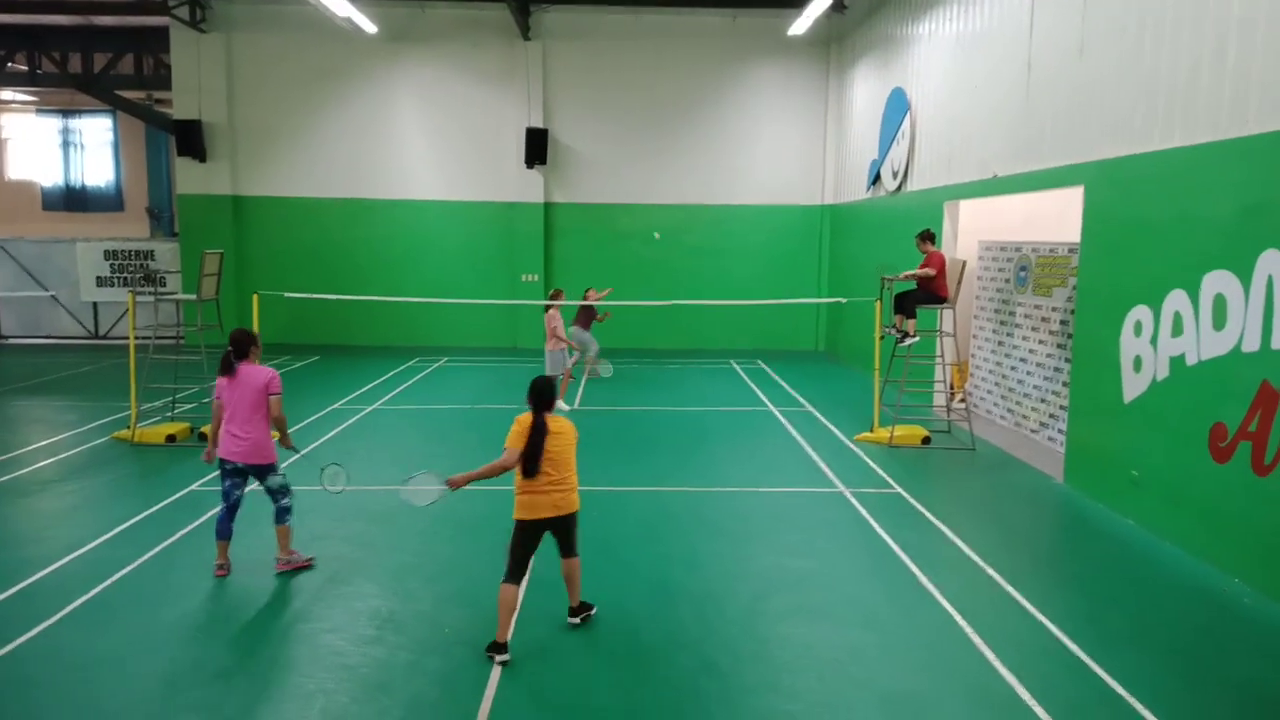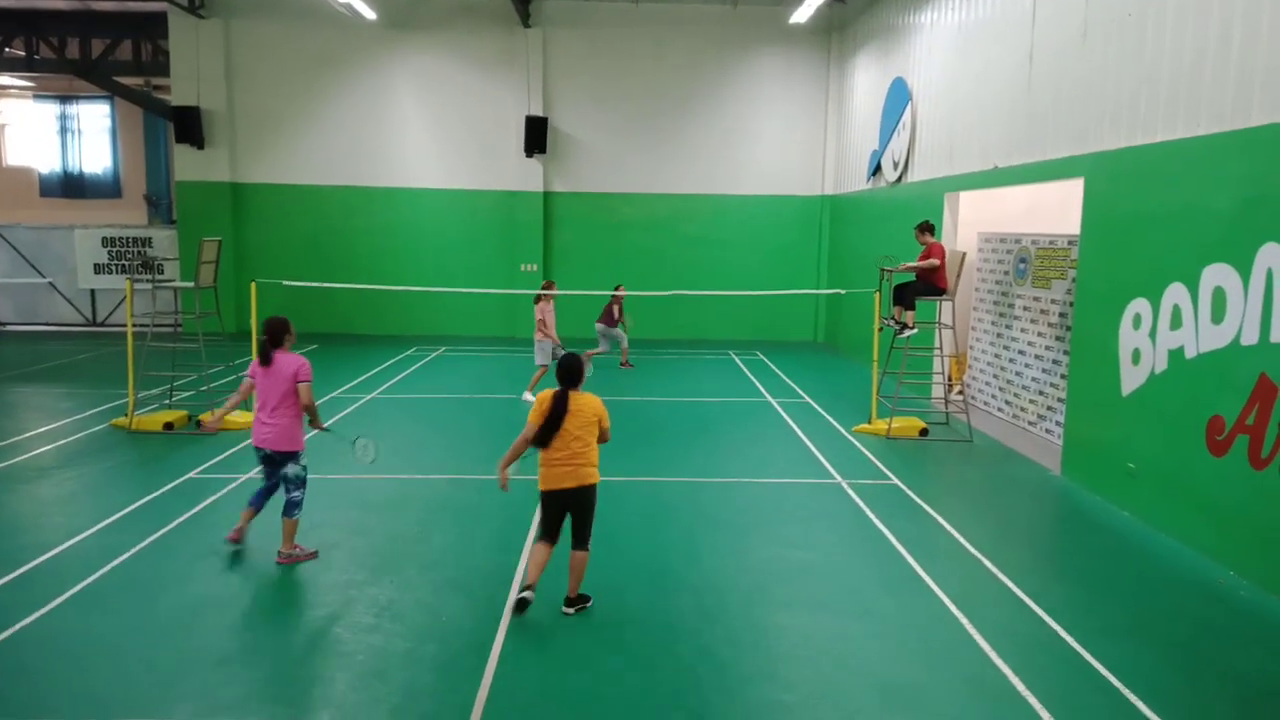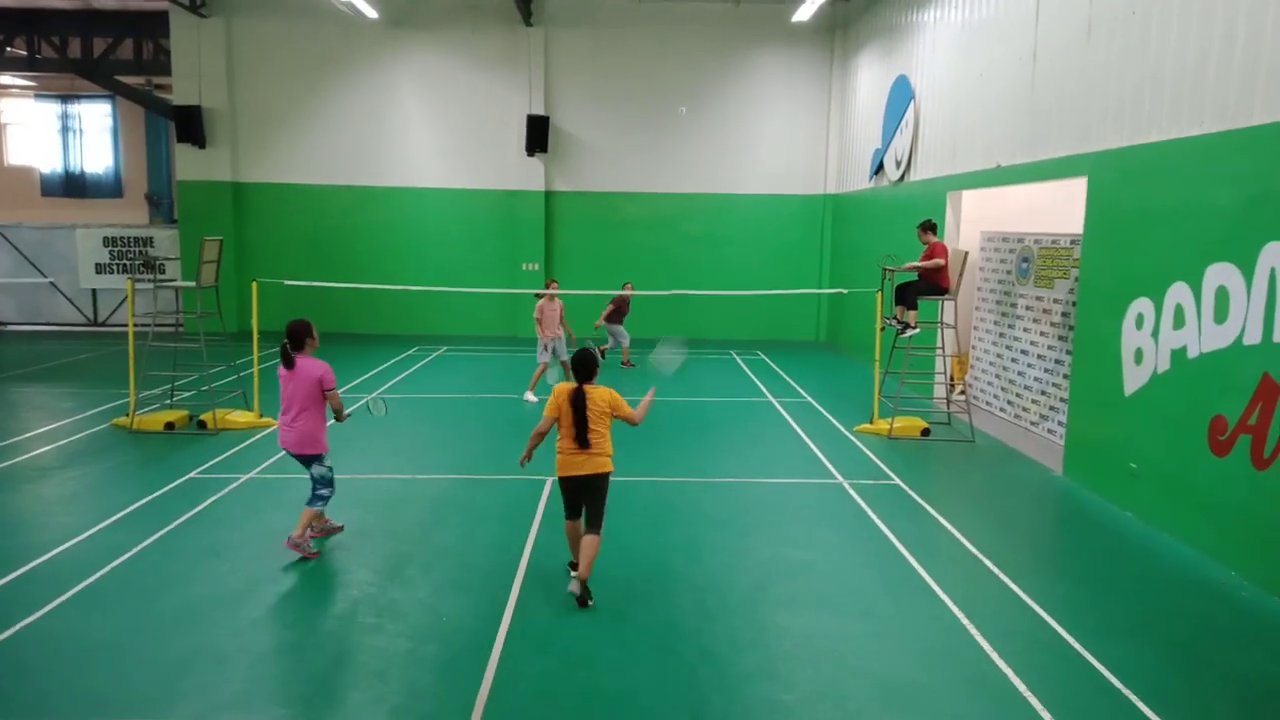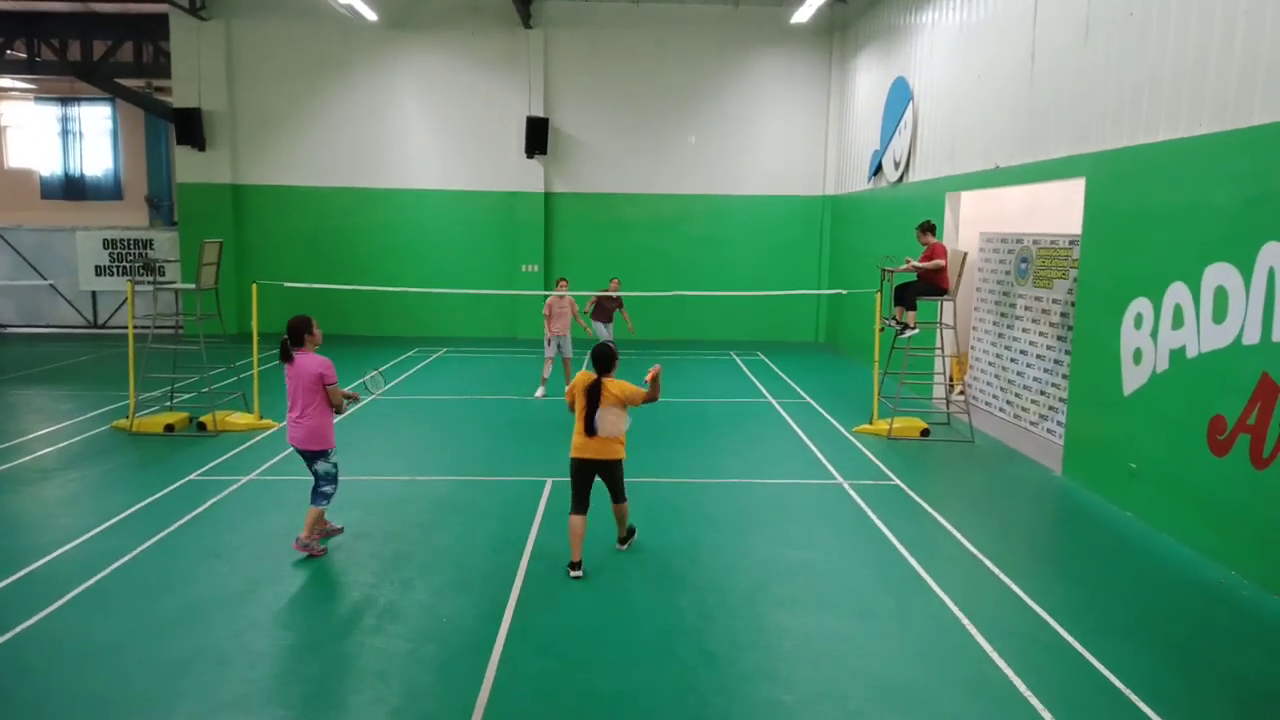
dt=0.3s
person 1, frame 1
left shoulder: (524, 423)
right shoulder: (568, 427)
left elbow: (507, 463)
left wrist: (465, 478)
left hip: (531, 510)
right hip: (566, 506)
left knee: (513, 575)
right knee: (569, 552)
left ankle: (501, 645)
right ankle: (576, 609)
person 1, frame 2
left shoulder: (545, 399)
right shoulder: (595, 404)
left elbow: (527, 438)
right elbow: (604, 438)
left wrist: (503, 466)
left hip: (550, 481)
right hip: (583, 480)
left knee: (546, 537)
right knee: (581, 541)
left ankle: (528, 587)
right ankle: (573, 599)
person 1, frame 3
left shoulder: (560, 392)
right shoulder: (607, 396)
left elbow: (541, 429)
right elbow: (635, 419)
left wrist: (527, 452)
right wrist: (648, 400)
left hip: (566, 469)
right hip: (597, 470)
left knee: (572, 515)
right knee: (593, 529)
left ankle: (575, 564)
right ankle: (581, 580)
person 1, frame 4
left shoulder: (580, 380)
right shoulder: (621, 388)
left elbow: (571, 406)
right elbow: (651, 397)
right wrist: (655, 378)
left hip: (580, 453)
right hip: (611, 455)
left knee: (578, 507)
right knee: (618, 496)
left ankle: (576, 563)
right ankle: (623, 535)
person 2, frame 1
left shoulder: (224, 378)
right shoulder: (269, 375)
left elbow: (216, 416)
right elbow: (277, 414)
left wrist: (211, 446)
right wrist: (286, 437)
left hip: (229, 454)
right hip: (260, 453)
left knee: (229, 506)
right knee: (282, 499)
left ankle: (222, 561)
right ankle: (285, 556)
person 2, frame 2
left shoulder: (258, 363)
right shoulder: (300, 363)
left elbow: (241, 395)
right elbow: (307, 401)
left wrist: (218, 416)
right wrist: (316, 420)
left hip: (262, 438)
right hip: (288, 441)
left knee: (269, 484)
right knee: (295, 492)
left ankle: (240, 528)
right ankle: (287, 549)
person 2, frame 3
left shoulder: (284, 367)
right shoulder: (321, 369)
right elbow: (336, 406)
right wrist: (340, 416)
left hip: (288, 438)
right hip: (310, 441)
left knee: (320, 479)
right knee: (324, 489)
left ankle: (320, 523)
right ankle: (298, 537)
person 2, frame 4
left shoulder: (290, 362)
right shoulder: (322, 363)
right elbow: (336, 401)
left wrist: (345, 394)
right wrist: (341, 406)
left hip: (297, 435)
right hip: (317, 437)
left knee: (323, 479)
right knee: (327, 485)
left ankle: (320, 525)
right ankle: (305, 537)
